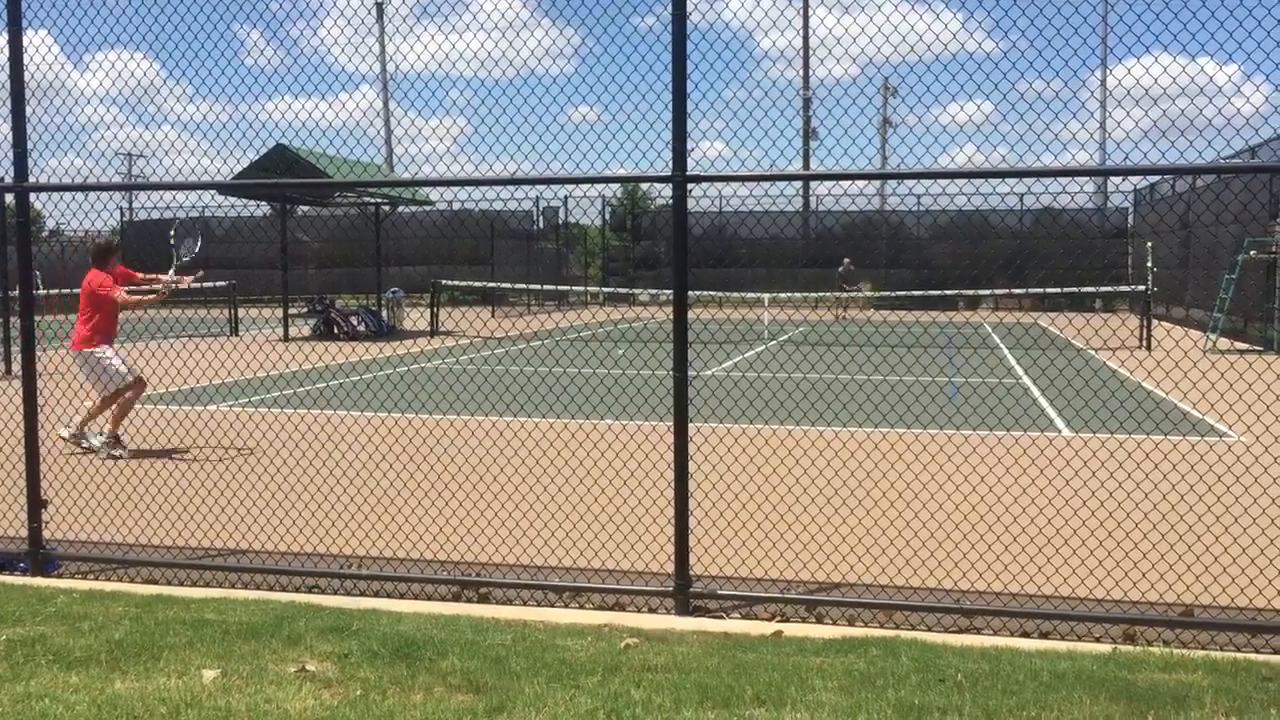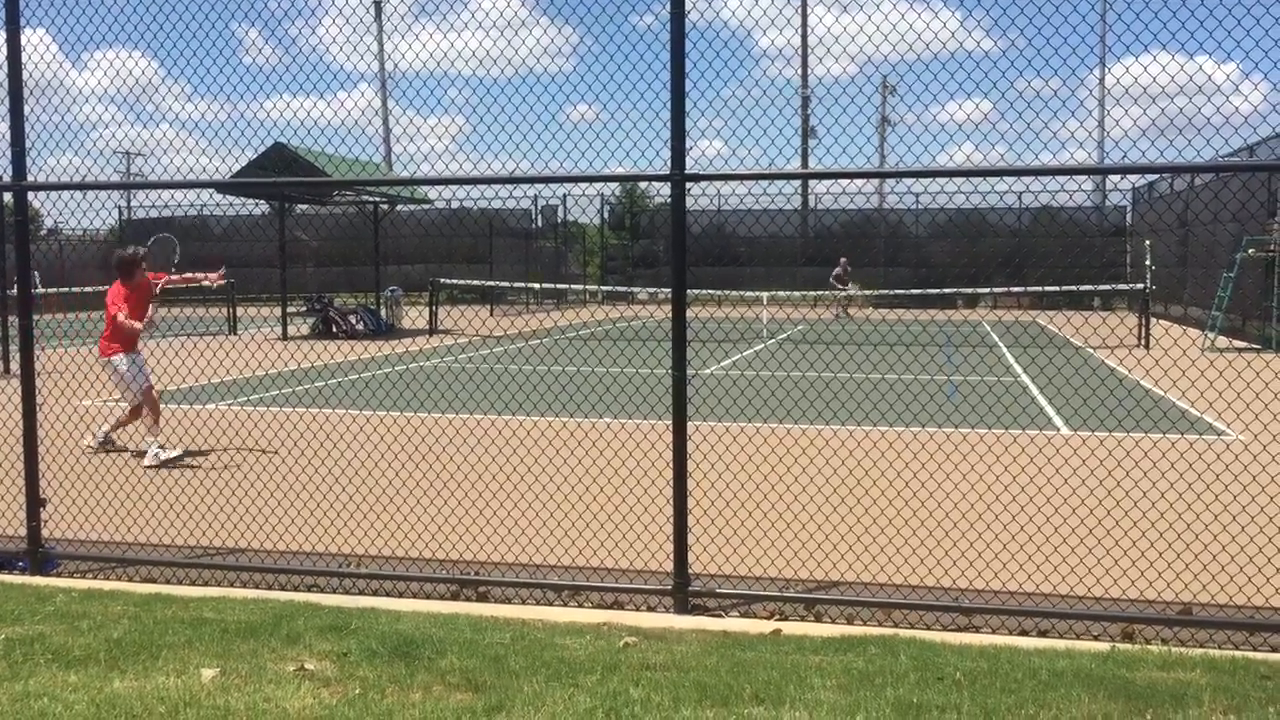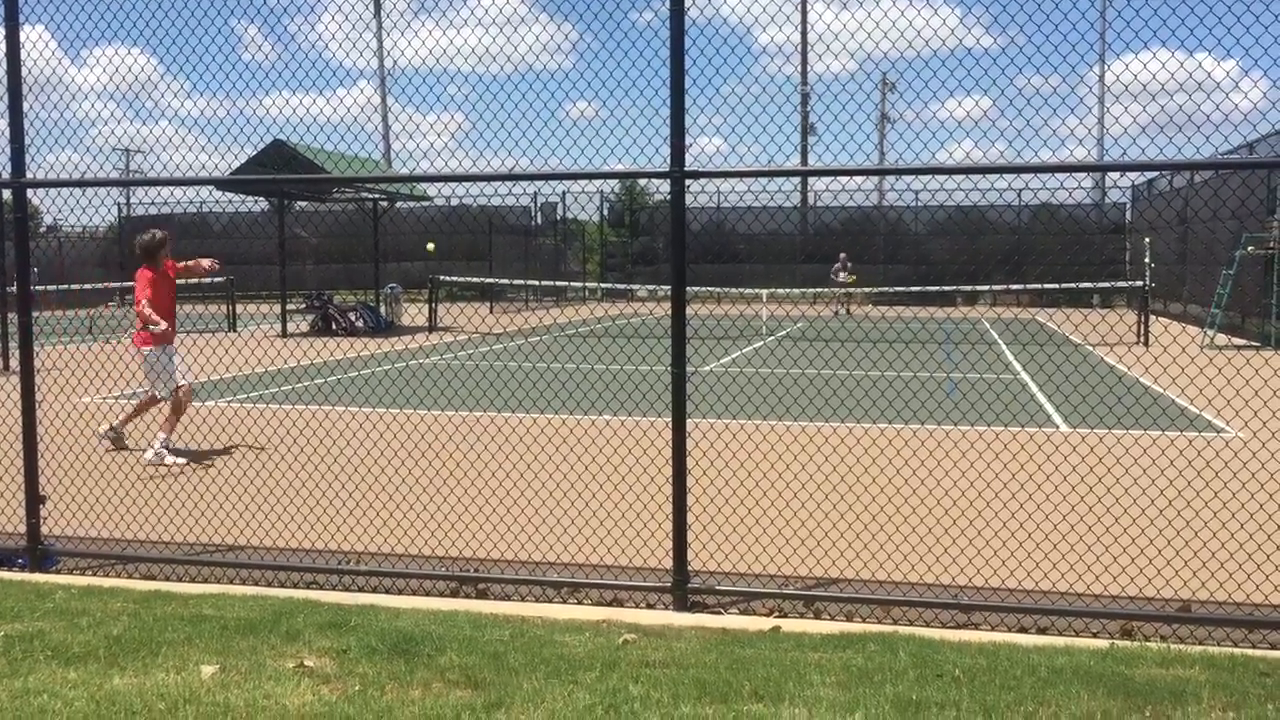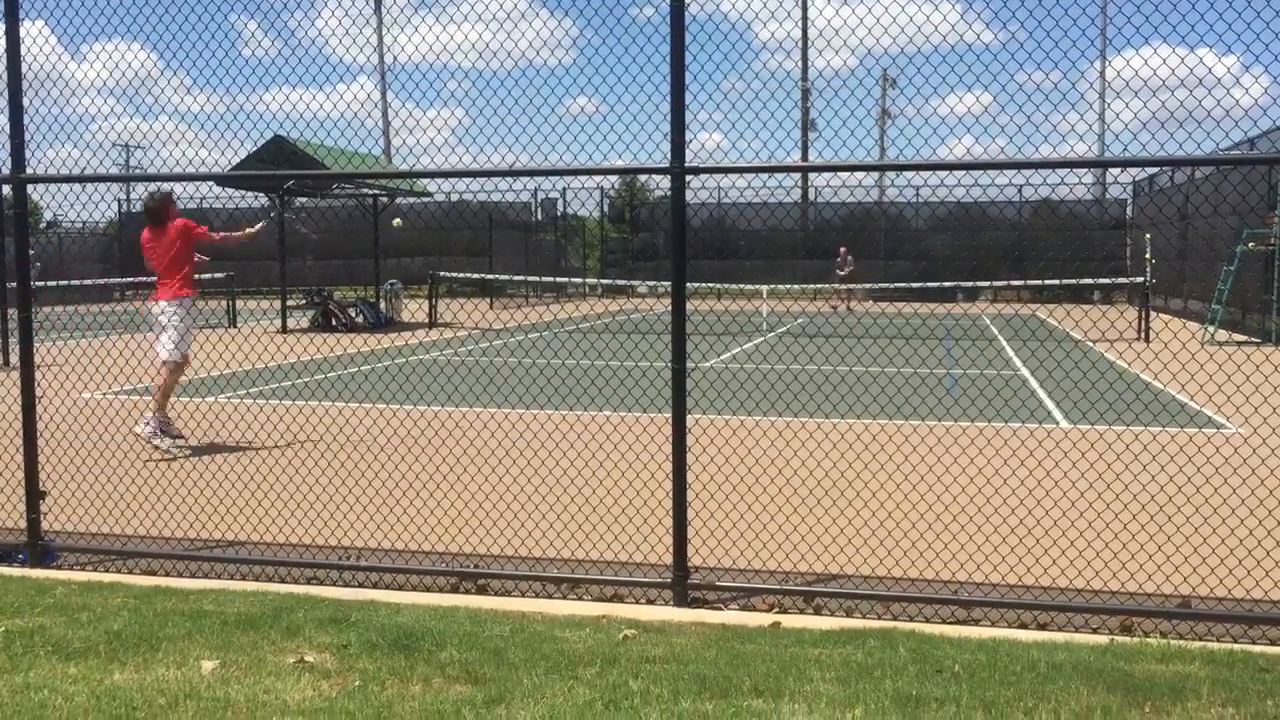
dt=0.2s
person 1, frame 1
left shoulder: (116, 272)
right shoulder: (99, 278)
left elbow: (147, 278)
right elbow: (126, 301)
left wrist: (179, 279)
right wrist: (155, 298)
left hip: (100, 345)
right hip: (92, 347)
left knee: (115, 392)
right knee: (135, 386)
left ankle: (75, 429)
right ankle: (108, 440)
person 1, frame 2
left shoulder: (147, 281)
right shoulder: (116, 291)
left elbow: (178, 278)
right elbow: (122, 320)
left wrist: (207, 276)
right wrist: (138, 326)
left hip: (131, 352)
right hip: (115, 353)
left knee: (141, 404)
right knee: (149, 395)
left ankle: (102, 436)
right ankle: (155, 448)
person 1, frame 3
left shoulder: (167, 266)
right shoulder: (147, 276)
left elbow: (185, 268)
right elbow: (144, 307)
left wrist: (202, 262)
right wrist: (158, 322)
left hip: (164, 344)
right hip: (153, 346)
left knee: (156, 395)
right knee: (183, 393)
left ankle: (115, 428)
right ankle: (158, 449)
person 1, frame 4
left shoulder: (146, 235)
right shoulder: (180, 226)
right elbow: (218, 239)
right wrist: (250, 232)
left hip: (162, 301)
right hip: (176, 301)
left knee: (179, 362)
right knee: (172, 365)
left ankle: (160, 419)
right ankle: (152, 424)
